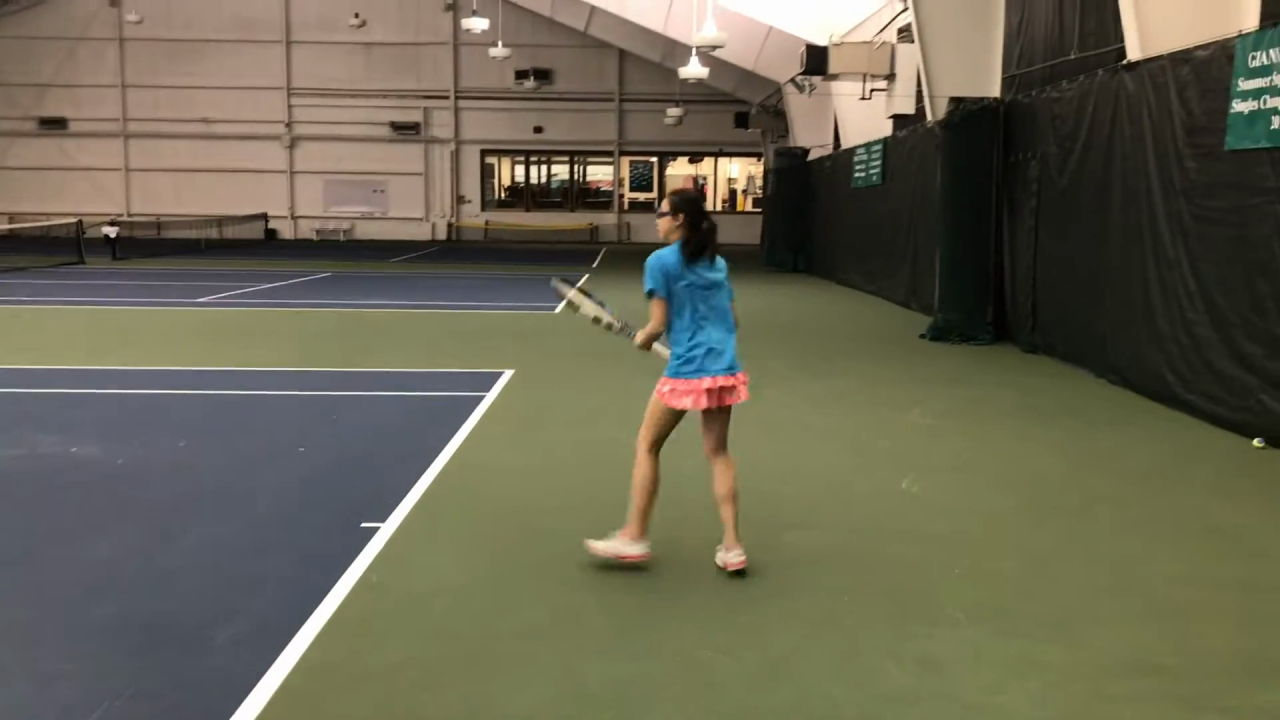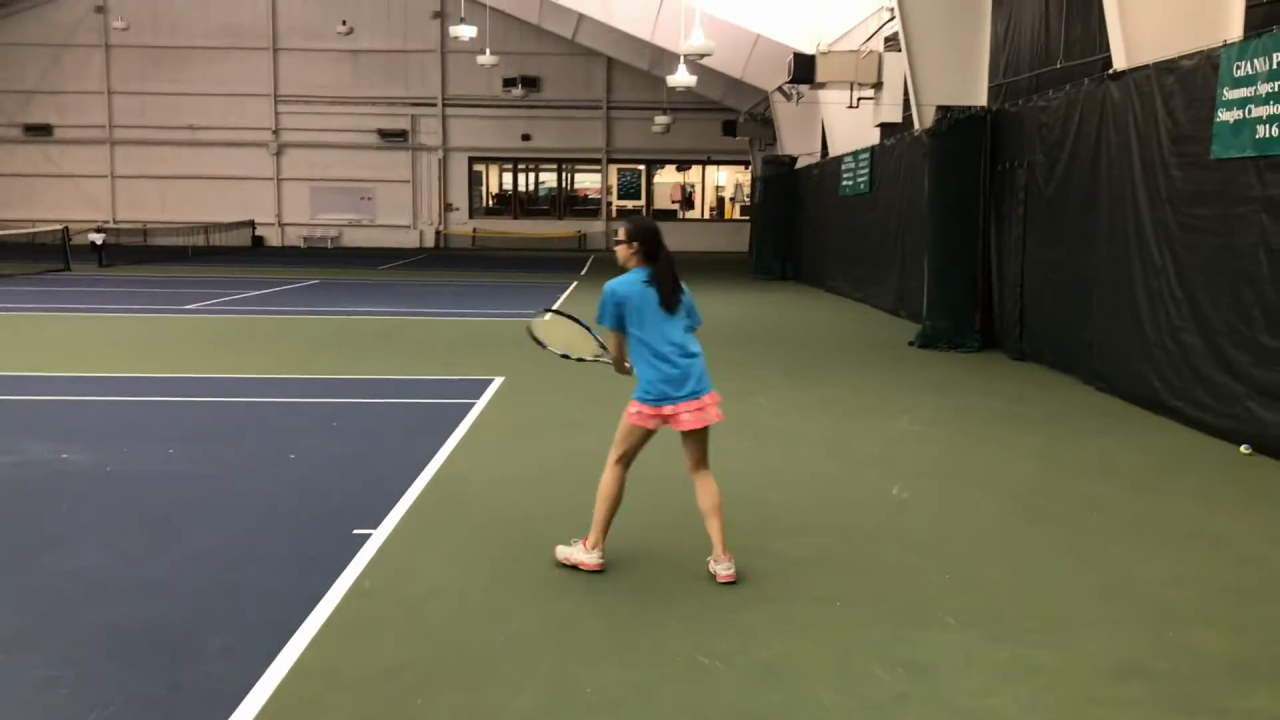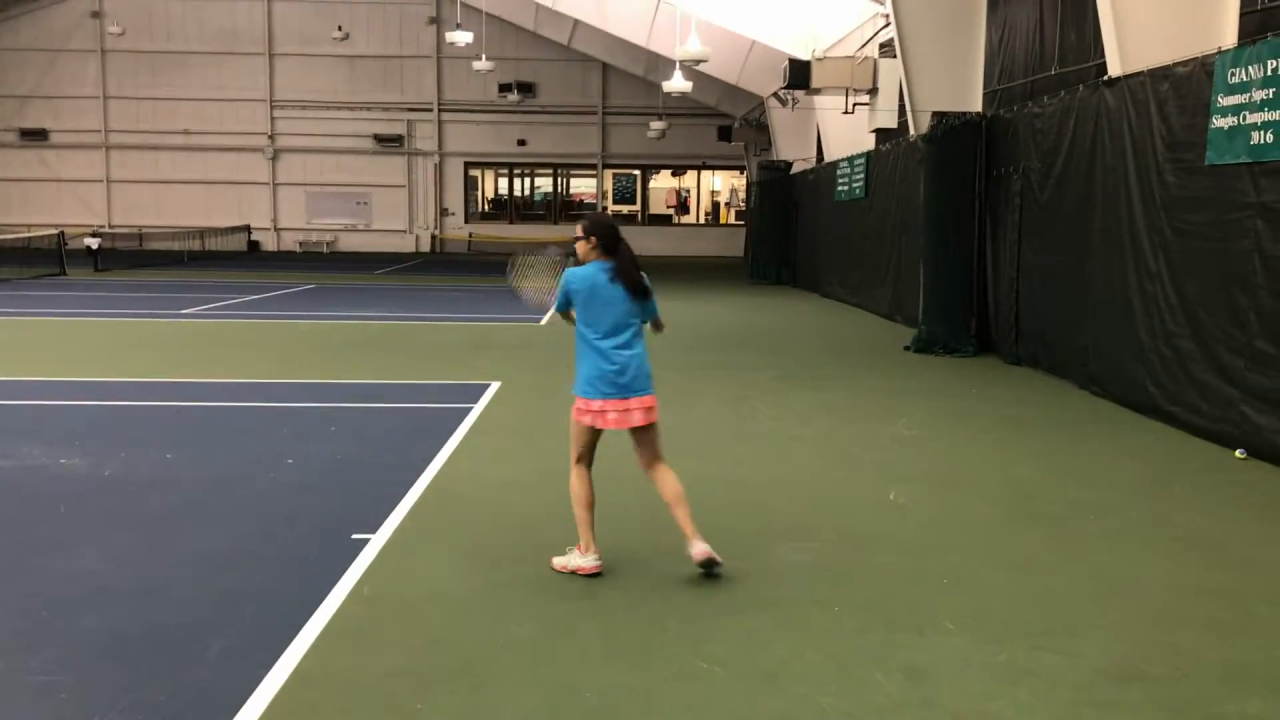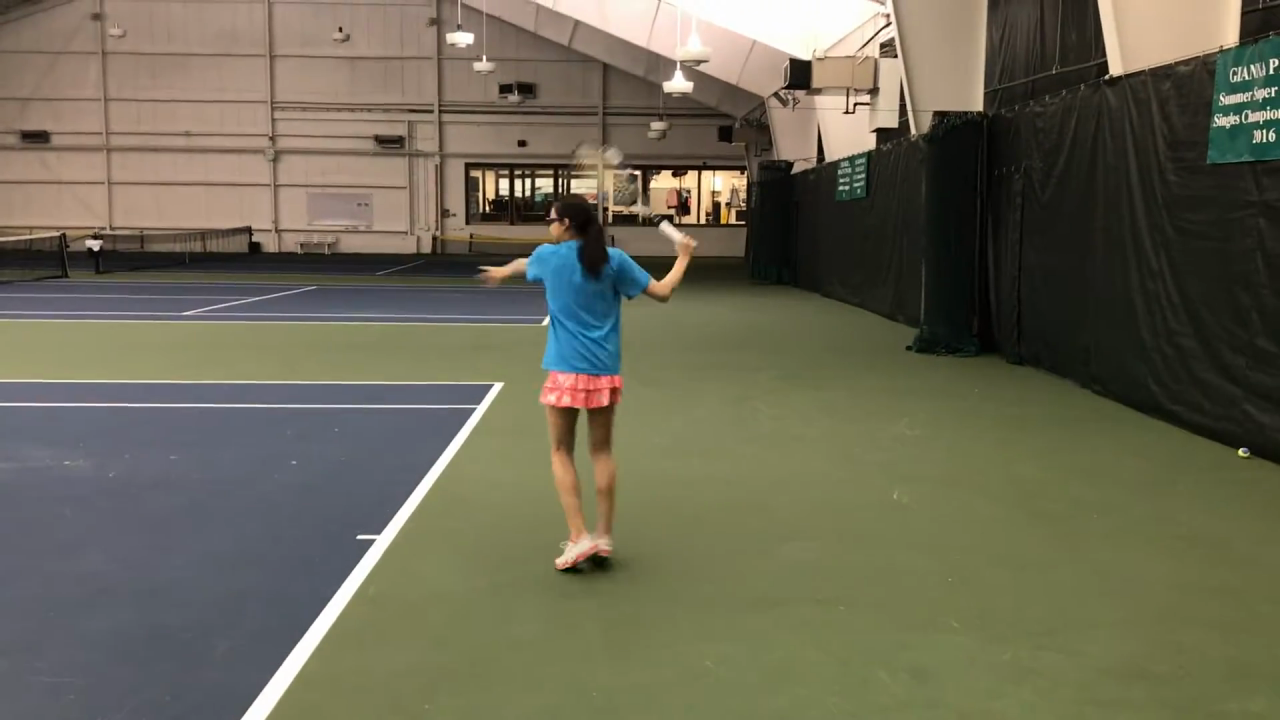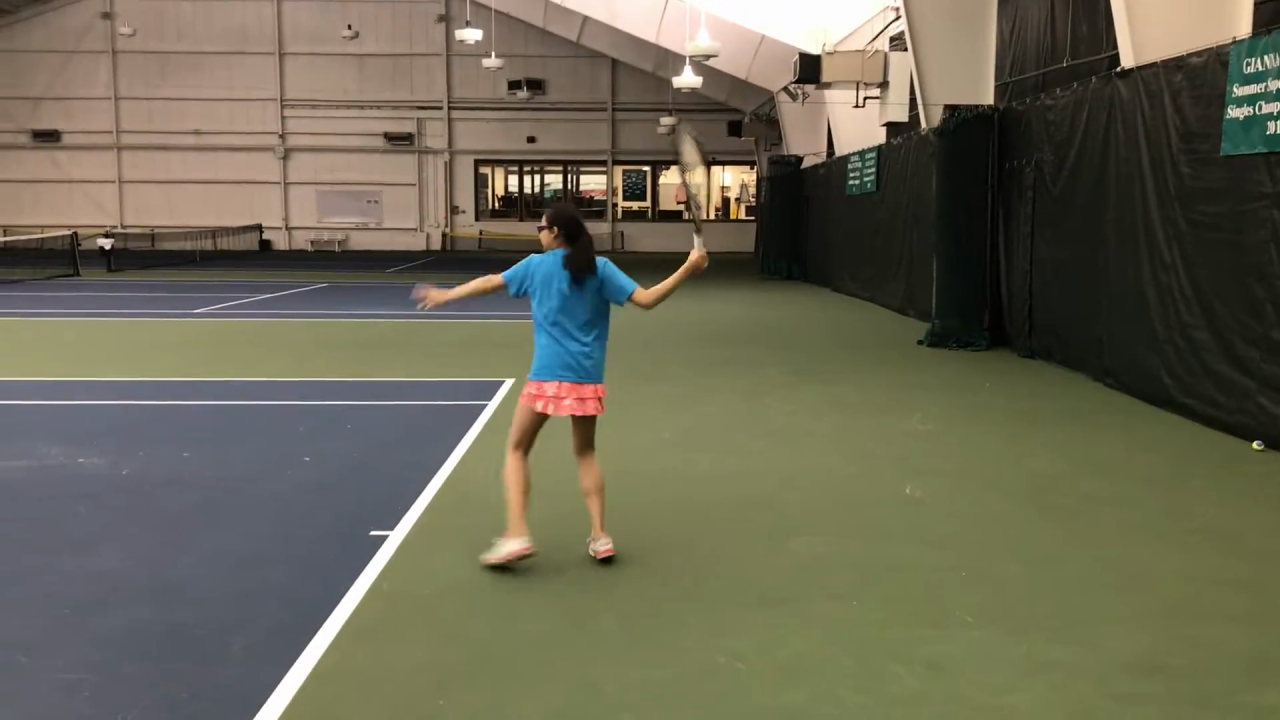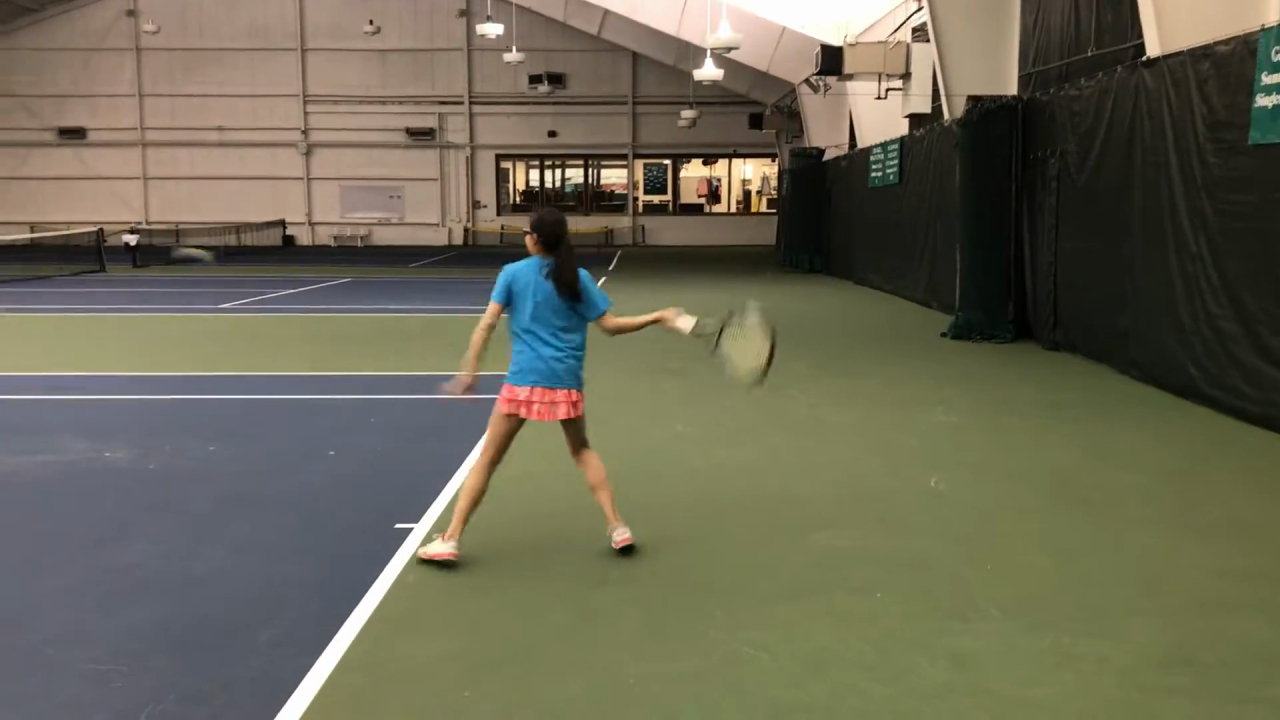
dt=0.2s
person 1, frame 1
left shoulder: (660, 261)
right shoulder: (717, 262)
left elbow: (658, 324)
right elbow: (732, 319)
left wrist: (642, 339)
left hip: (687, 372)
right hip: (726, 370)
left knee: (646, 446)
right knee: (718, 452)
left ankle: (633, 539)
right ankle: (731, 546)
person 1, frame 2
left shoulder: (616, 289)
right shoulder: (677, 288)
left elbow: (617, 350)
left wrist: (621, 365)
left hip: (653, 395)
right hip: (696, 390)
left knee: (617, 463)
right knee: (700, 469)
left ankle: (591, 548)
right ankle: (721, 558)
person 1, frame 3
left shoulder: (574, 278)
right shoulder: (636, 280)
right elbow: (657, 326)
left hip: (595, 390)
right hip: (637, 389)
left knee: (580, 464)
right knee: (655, 464)
left ankle: (586, 552)
right ankle: (696, 542)
person 1, frame 4
left shoulder: (548, 255)
right shoulder: (614, 259)
left elbow: (522, 266)
right elbow: (662, 293)
left wrist: (502, 272)
right wrist: (683, 258)
left hip: (565, 370)
right hip: (606, 370)
left knee: (561, 452)
right knee: (601, 450)
left ankle: (579, 538)
right ankle: (604, 537)
person 1, frame 5
left shoulder: (535, 265)
right shoulder: (600, 268)
left elbow: (489, 283)
right elbow: (646, 300)
left wrist: (445, 295)
right wrist: (688, 269)
left hip: (546, 378)
right hip: (586, 377)
left knee: (516, 451)
right knee: (585, 453)
left ankle: (516, 536)
right ankle: (600, 537)
person 1, frame 6
left shoulder: (513, 273)
right shoulder: (579, 279)
left elbow: (486, 324)
right elbow: (610, 326)
left wrist: (467, 371)
right wrist: (658, 317)
left hip: (523, 381)
right hip: (566, 382)
left knee: (488, 458)
right knee: (582, 449)
left ankle: (450, 539)
right ankle: (618, 528)
